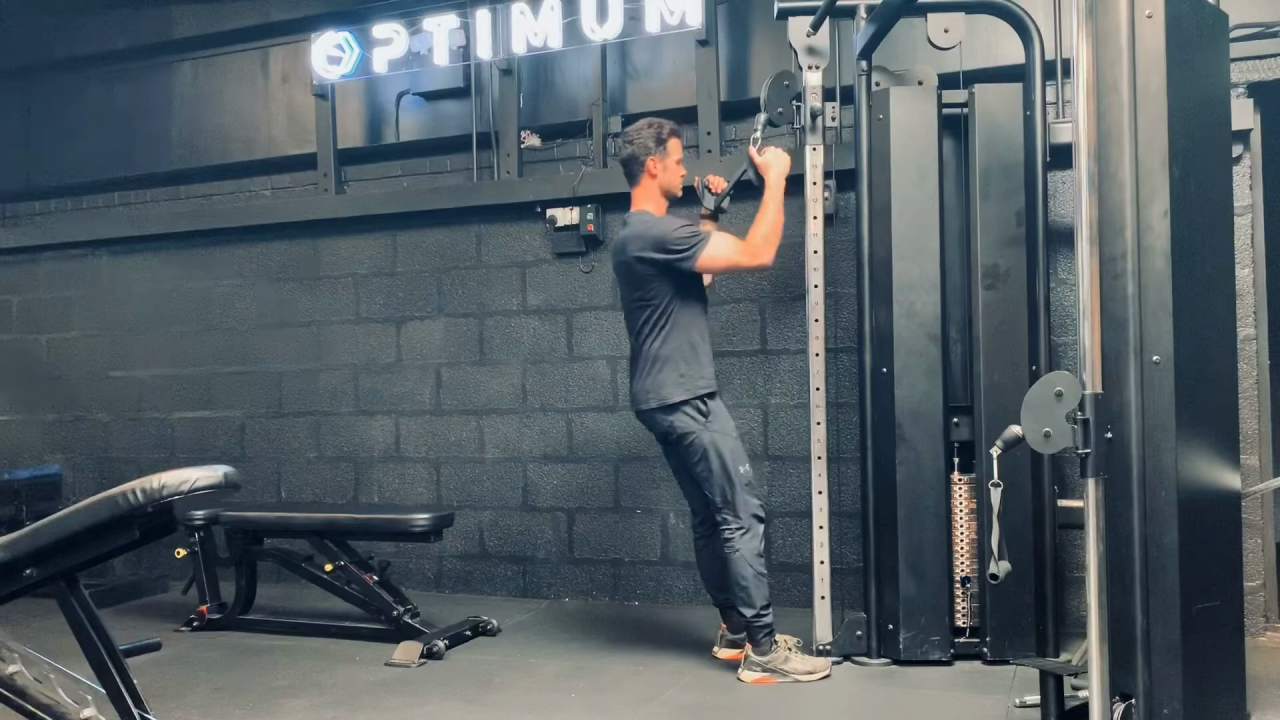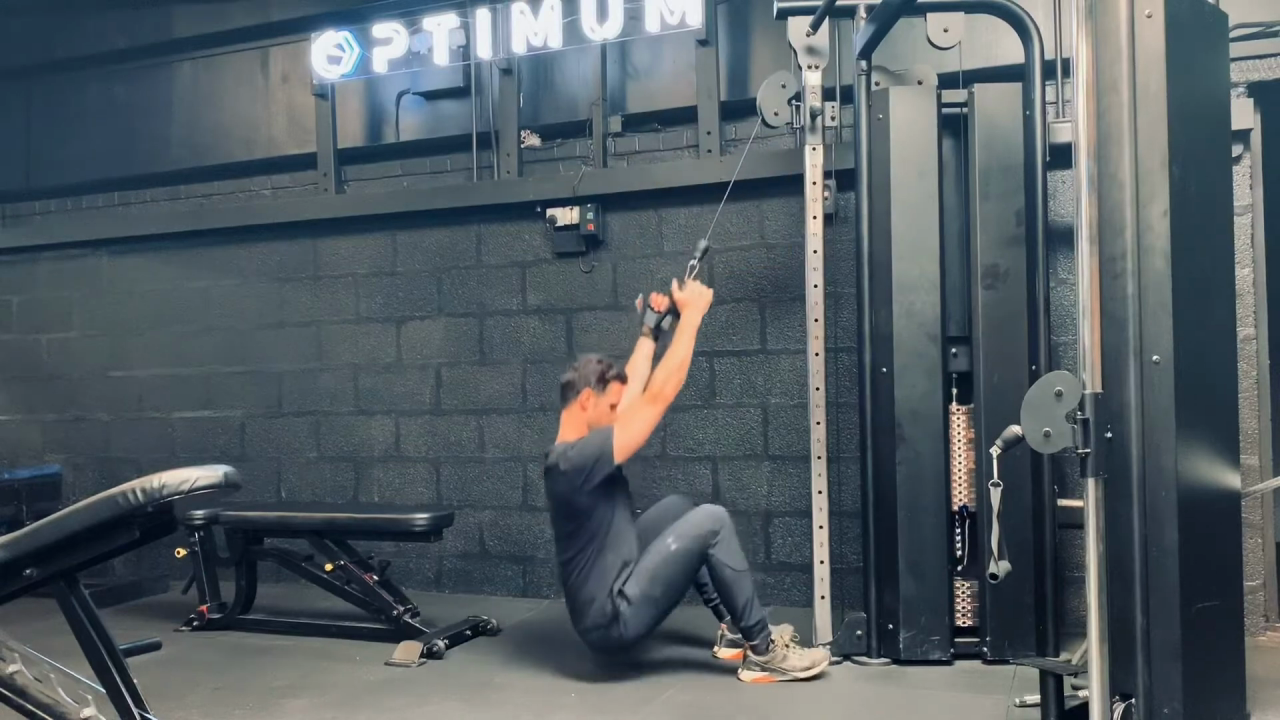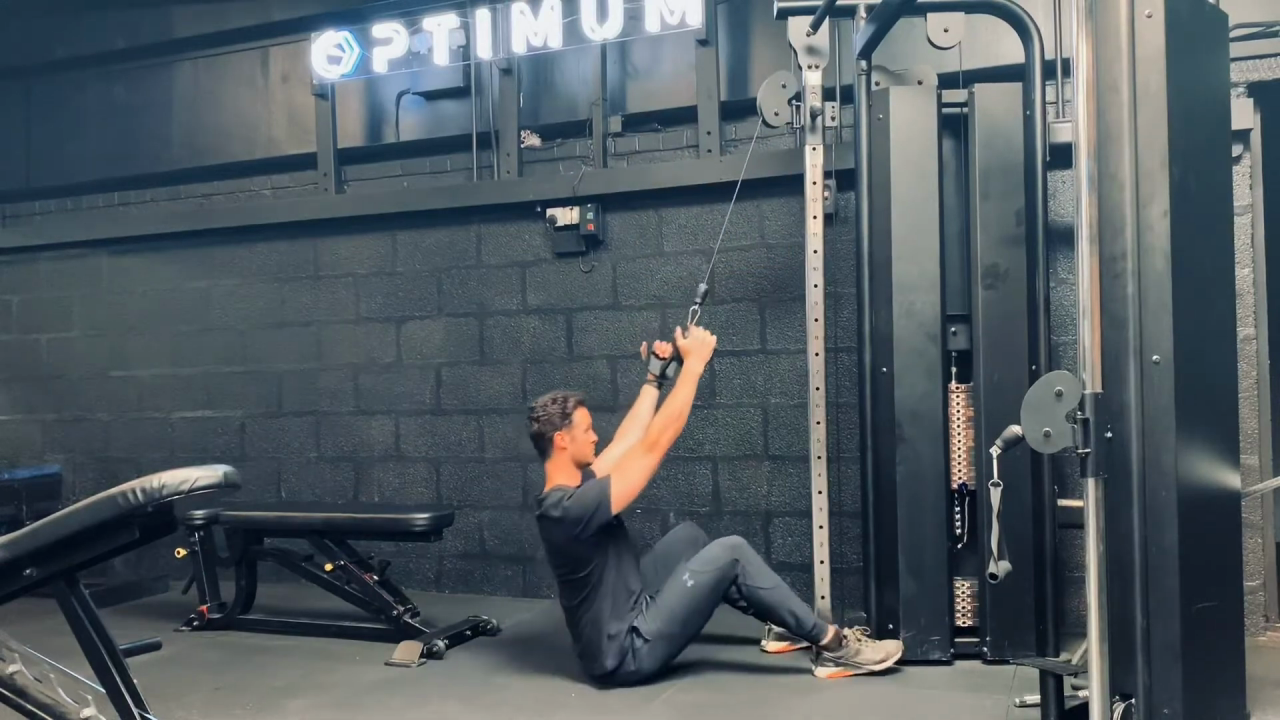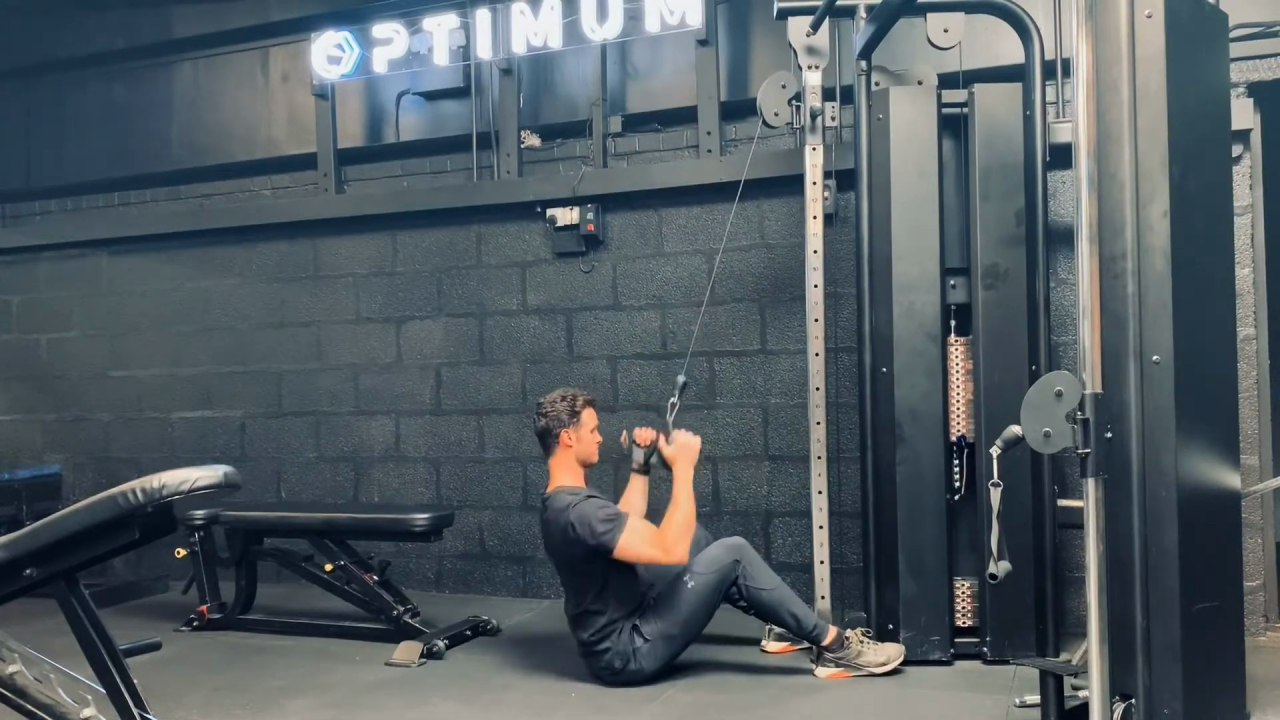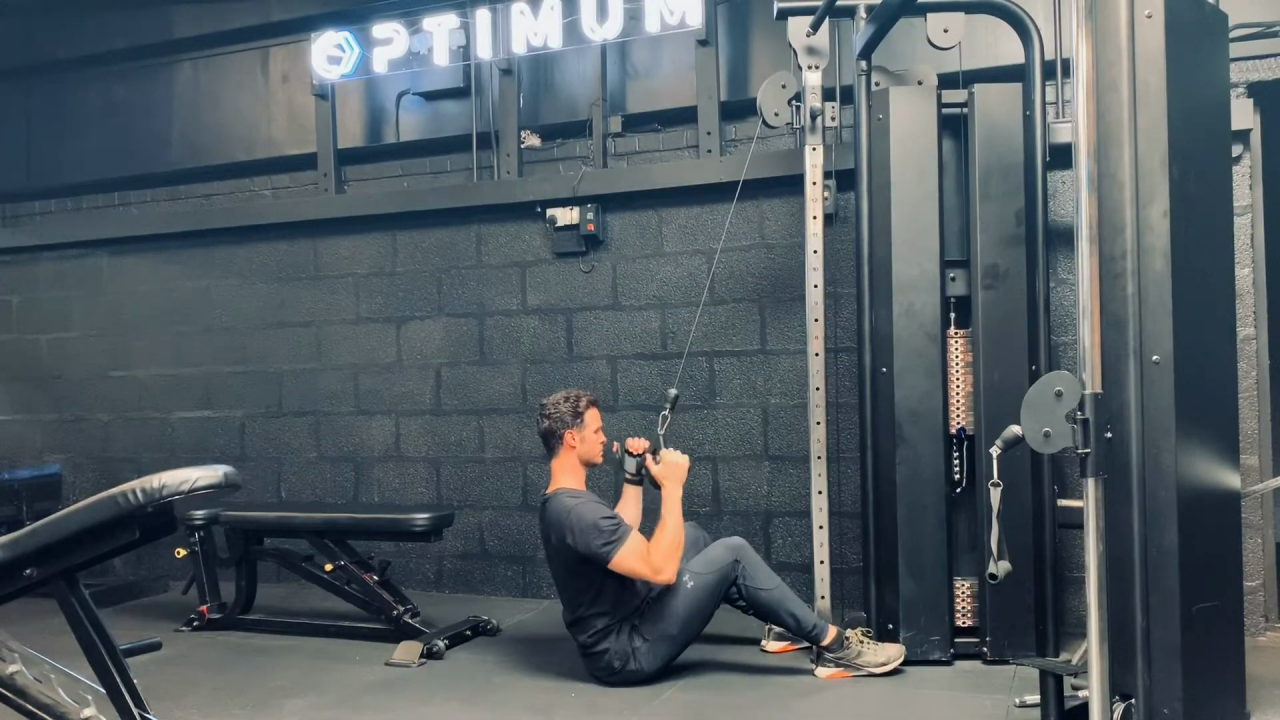
dt=1s
person 1, frame 1
left shoulder: (643, 234)
right shoulder: (654, 233)
left elbow: (699, 274)
right elbow: (758, 254)
left wrist: (710, 211)
right wrist: (774, 176)
left hip: (672, 397)
right hip: (682, 398)
left knee: (713, 517)
right knee: (741, 515)
left ankle: (735, 631)
right ankle: (764, 649)
person 1, frame 2
left shoulder: (577, 447)
right shoulder: (577, 461)
left elbow: (633, 390)
right elbow: (657, 398)
left wrist: (651, 329)
right wrist: (691, 315)
left hip: (611, 590)
right hip: (612, 616)
left knee: (679, 511)
right knee: (712, 521)
left ankle: (734, 629)
right ankle: (762, 652)
person 1, frame 3
left shoulder: (570, 491)
right shoulder: (572, 509)
left elbow: (629, 442)
right elbow: (654, 444)
left wrist: (655, 377)
right wrist: (694, 362)
right hip: (629, 654)
left knee: (688, 537)
right knee: (730, 552)
left ankle: (781, 624)
right ankle: (832, 647)
person 1, frame 4
left shoulder: (564, 501)
right shoulder: (578, 512)
left elbow: (627, 522)
right elbow: (673, 550)
left wrist: (640, 462)
right wrist: (683, 466)
left hip: (624, 622)
right hip: (628, 652)
left knee: (694, 538)
right knee: (732, 552)
left ankle: (783, 626)
right ankle: (834, 647)
person 1, frame 5
left shoulder: (562, 502)
right shoulder: (578, 512)
left elbow: (622, 536)
right elbow: (662, 569)
left wrist: (634, 475)
right wrist: (671, 486)
left hip: (622, 623)
right hip: (625, 653)
left knee: (691, 535)
right knee: (731, 553)
left ankle: (782, 625)
right ankle: (834, 646)
